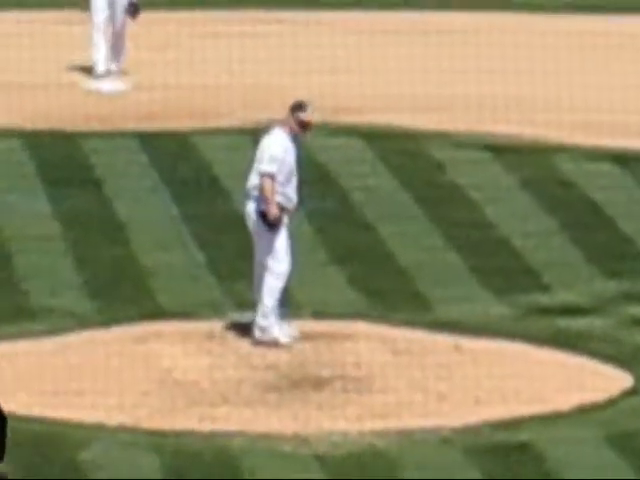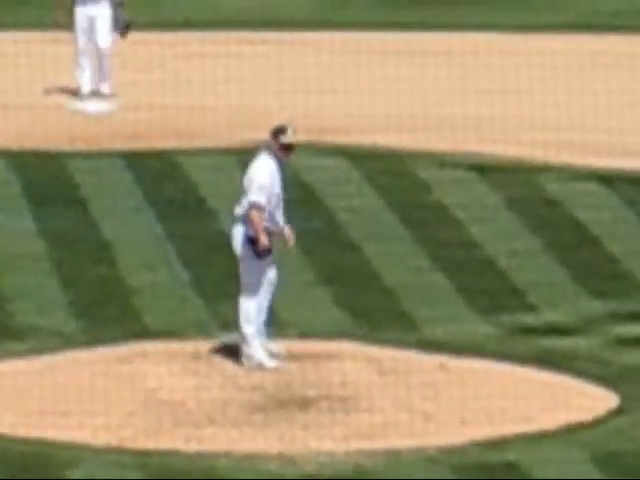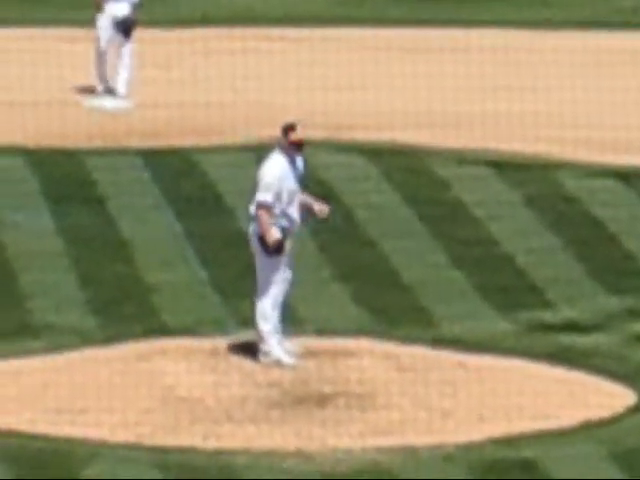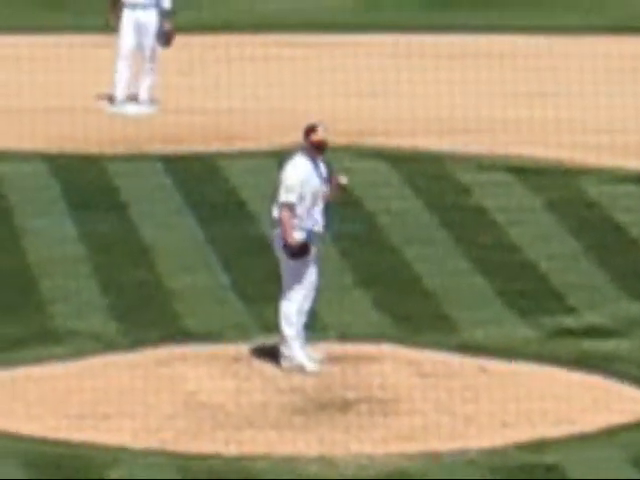
dt=0.4s
person 1, frame 1
left shoulder: (287, 141)
right shoulder: (276, 141)
right elbow: (265, 177)
right wrist: (271, 207)
left hip: (277, 211)
right hip: (265, 211)
left knee: (267, 267)
right knee: (279, 266)
left ankle: (270, 320)
right ankle: (264, 324)
person 1, frame 2
left shoulder: (274, 164)
right shoulder: (263, 168)
right elbow: (254, 207)
left wrist: (283, 226)
right wrist: (261, 237)
left hip: (262, 234)
right hip: (251, 234)
left knee: (267, 282)
right knee: (252, 292)
left ankle: (259, 339)
right ankle: (251, 351)
person 1, frame 3
left shoulder: (297, 161)
right shoulder: (274, 167)
right elbow: (262, 204)
left wrist: (313, 203)
right wrist: (268, 235)
left hip: (283, 230)
right hip: (269, 231)
left knee: (282, 283)
right knee: (269, 288)
left ankle: (275, 338)
right ankle: (269, 348)
person 1, frame 4
left shoulder: (319, 165)
right shoulder: (296, 168)
left elbow: (324, 196)
right elbow: (285, 205)
left wrist: (336, 184)
right wrist: (289, 237)
left hip: (308, 235)
right hip: (294, 236)
left knee: (307, 289)
right knee: (294, 293)
left ankle: (297, 344)
right ankle: (291, 353)
